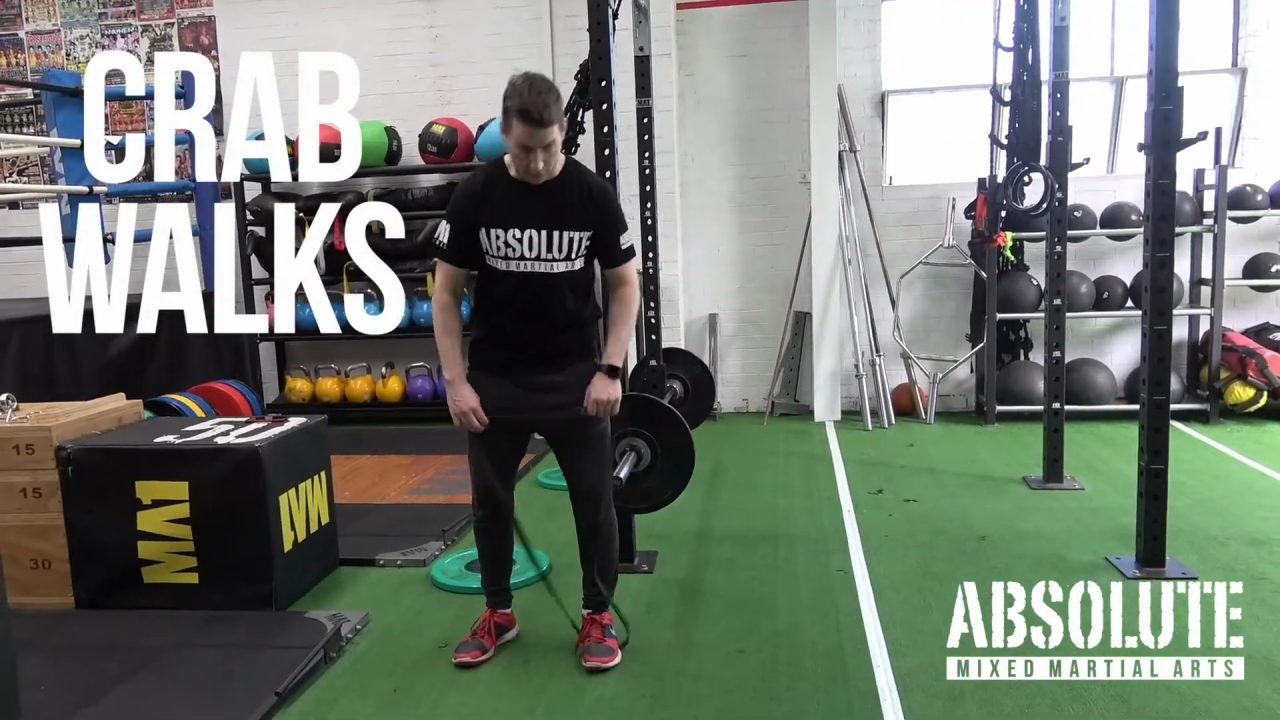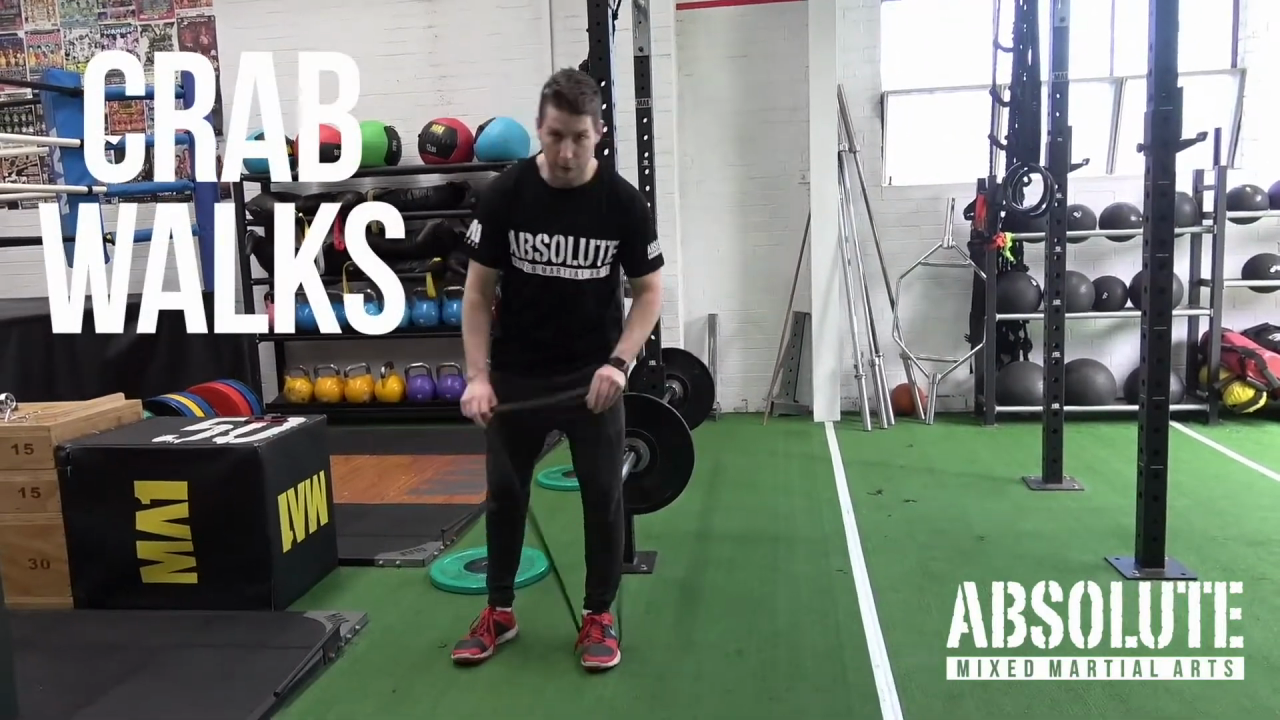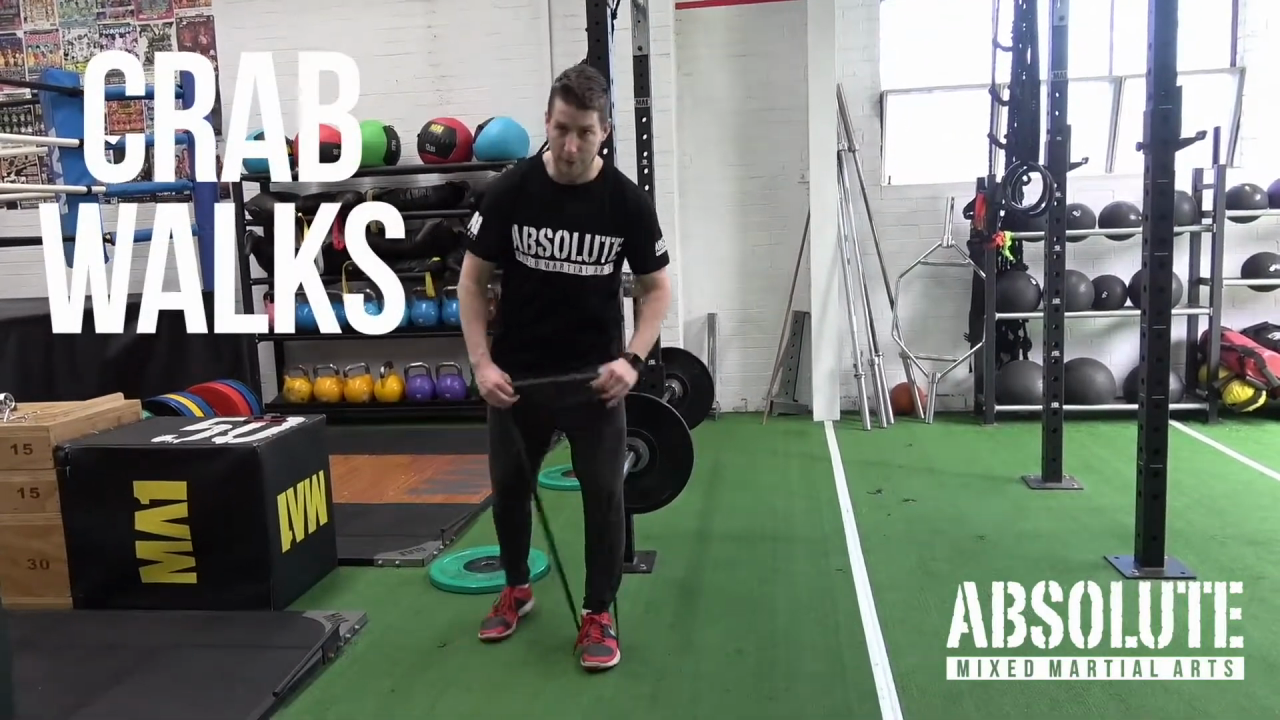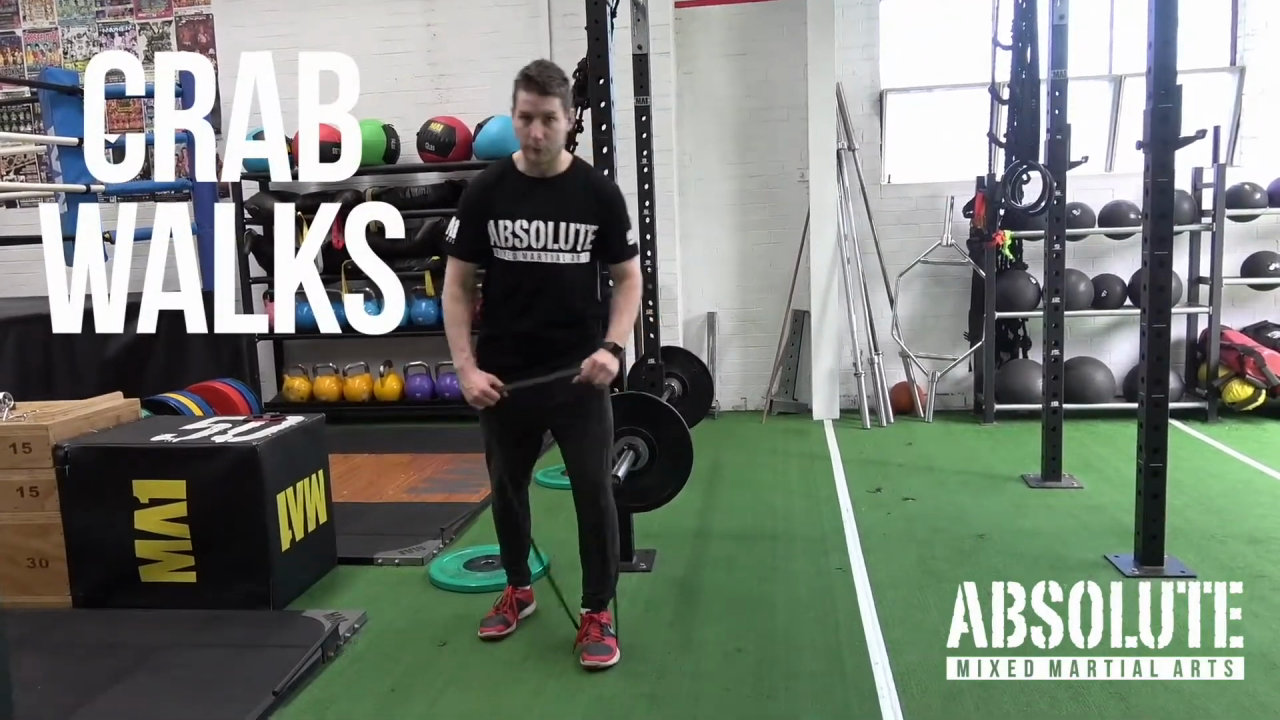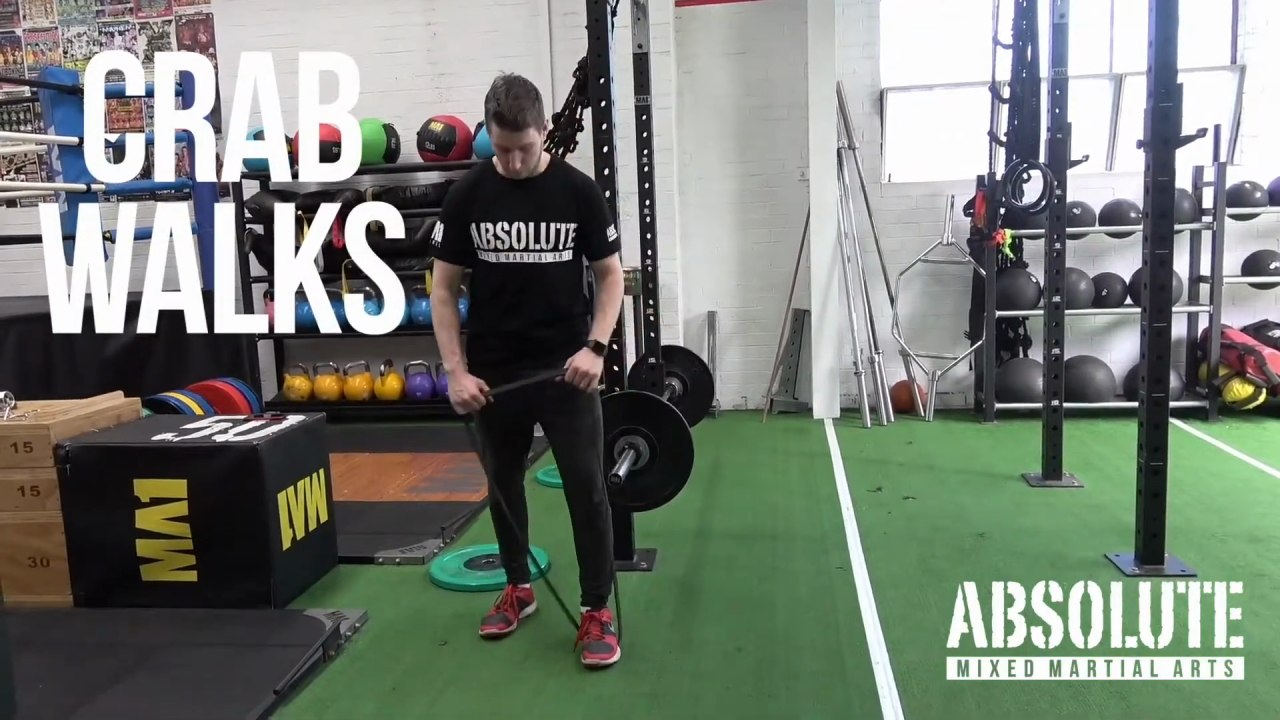
dt=0.4s
person 1, frame 1
left shoulder: (593, 195)
right shoulder: (475, 195)
left elbow: (625, 284)
right elbow: (446, 291)
left wrist: (611, 370)
right wrist: (456, 380)
left hip: (574, 376)
right hip: (495, 378)
left knee: (593, 497)
right knee: (490, 498)
left ankle: (598, 615)
right ankle: (498, 613)
person 1, frame 2
left shoulder: (623, 202)
right shoulder: (505, 194)
left elbow: (649, 290)
right elbow: (479, 290)
left wrist: (618, 362)
right wrist: (477, 376)
left hip: (592, 375)
right hip: (515, 375)
left knee: (603, 497)
right knee: (504, 493)
left ankle: (598, 616)
right ankle: (499, 611)
person 1, frame 3
left shoulder: (627, 201)
right shoulder: (509, 190)
left elbow: (656, 287)
right elbow: (473, 279)
left wrist: (631, 358)
right wrist: (481, 362)
left hip: (593, 375)
right hip: (517, 373)
left knee: (603, 495)
right knee: (509, 486)
left ankle: (598, 615)
right ankle: (516, 588)
person 1, frame 4
left shoulder: (599, 193)
right shoulder: (485, 192)
left elbow: (627, 278)
right elbow: (457, 285)
left wrist: (612, 347)
right wrist: (465, 366)
left hip: (578, 374)
right hip: (503, 375)
left knee: (594, 492)
right knee: (507, 486)
left ankle: (597, 613)
right ankle: (518, 589)
person 1, frame 5
left shoulder: (578, 190)
right shoulder: (467, 195)
left elbow: (609, 274)
right elbow: (444, 287)
left wrist: (595, 346)
right wrist: (455, 369)
left hip: (567, 367)
right hip: (494, 372)
left knee: (585, 487)
right knee: (502, 483)
left ankle: (596, 610)
right ankle: (518, 587)
